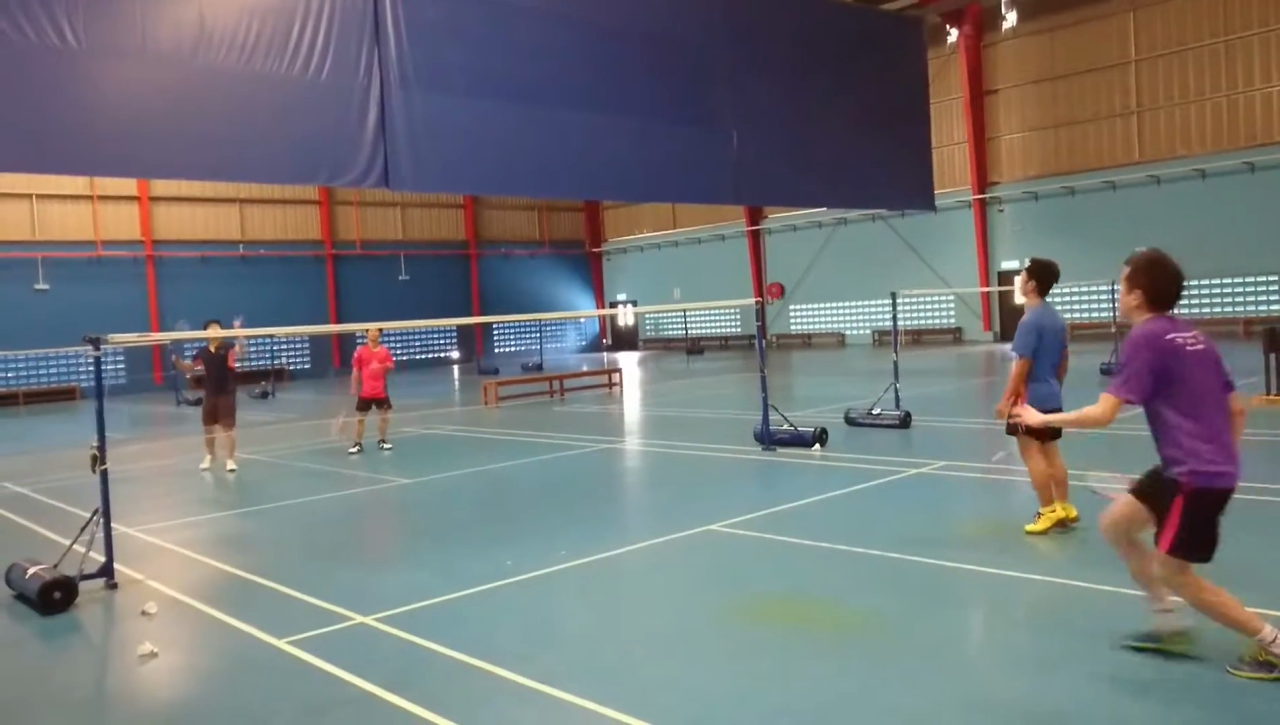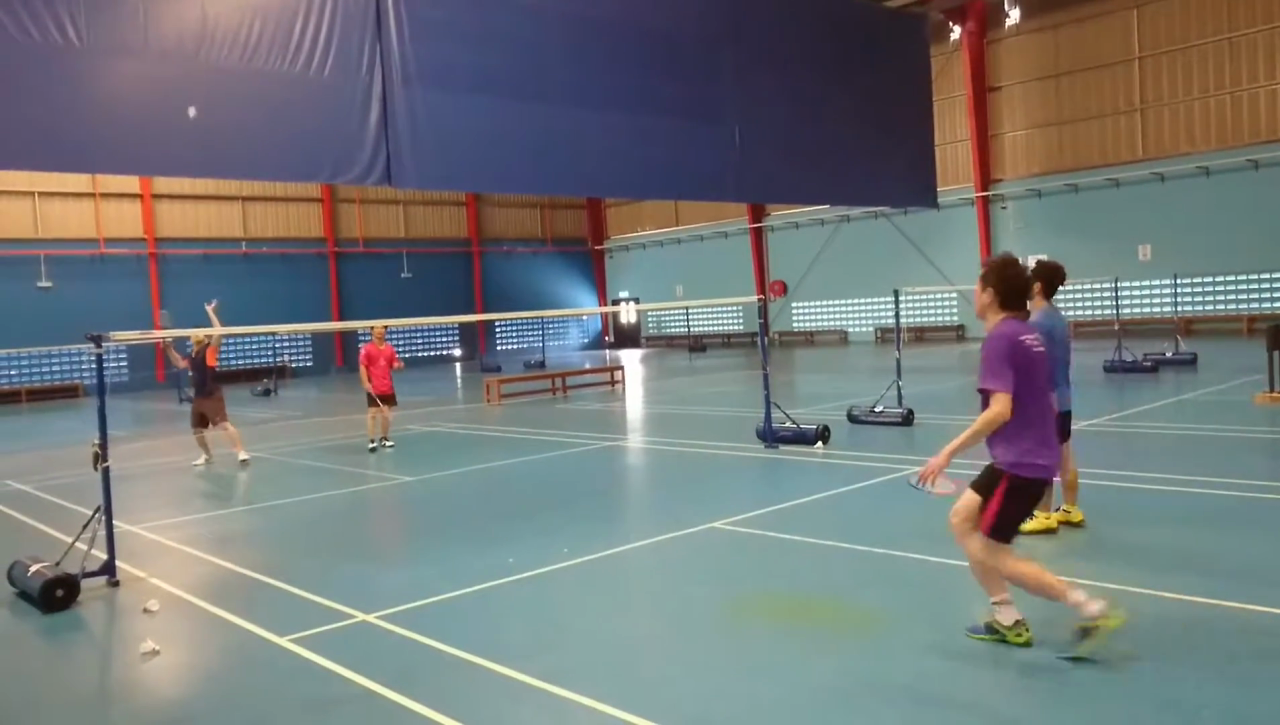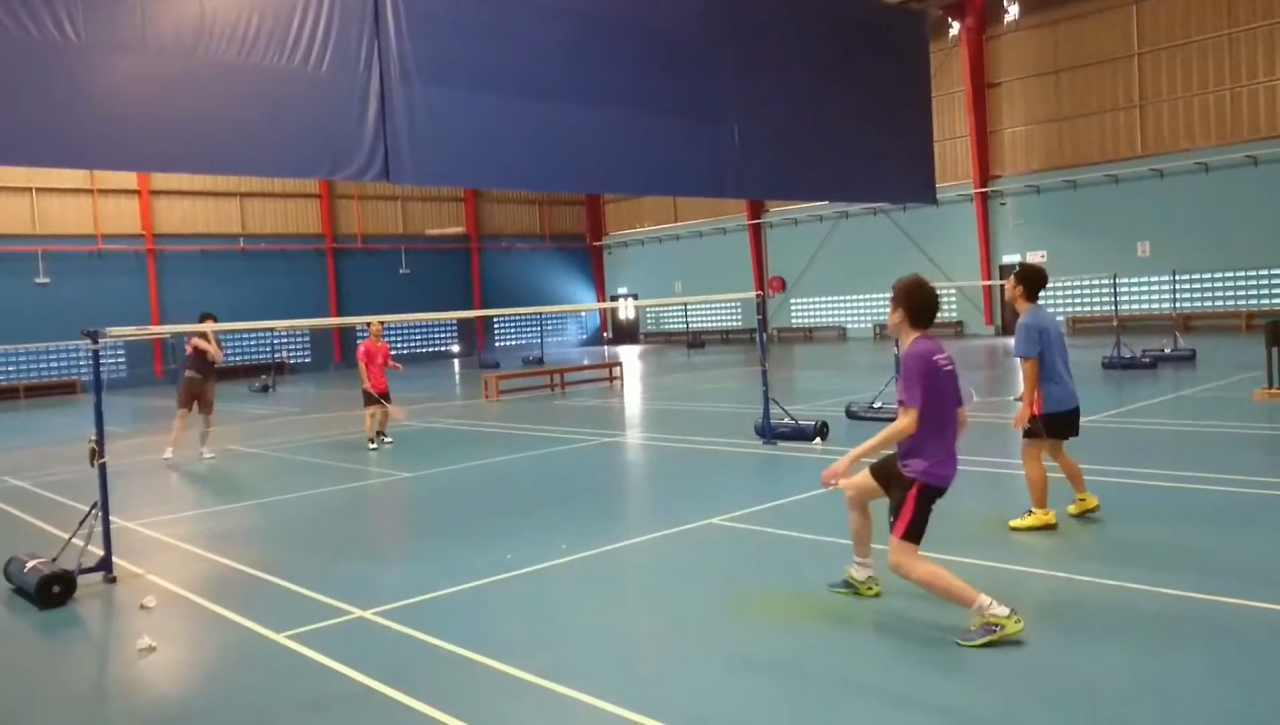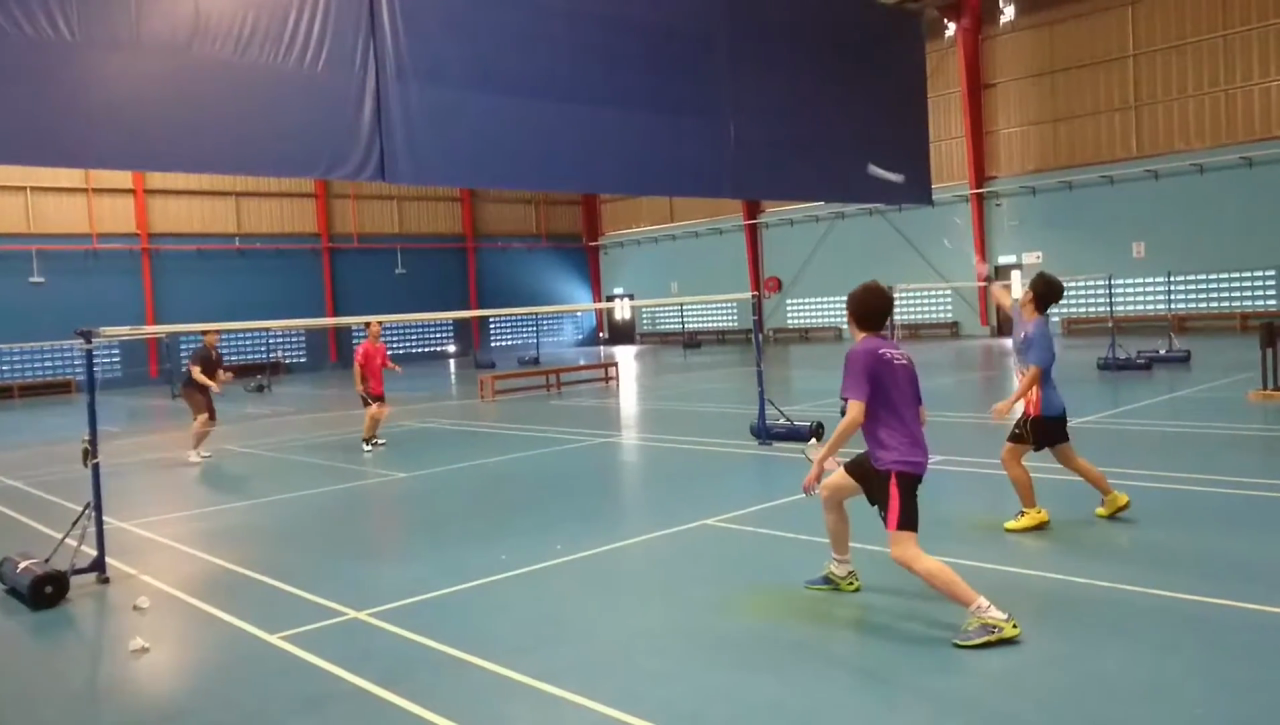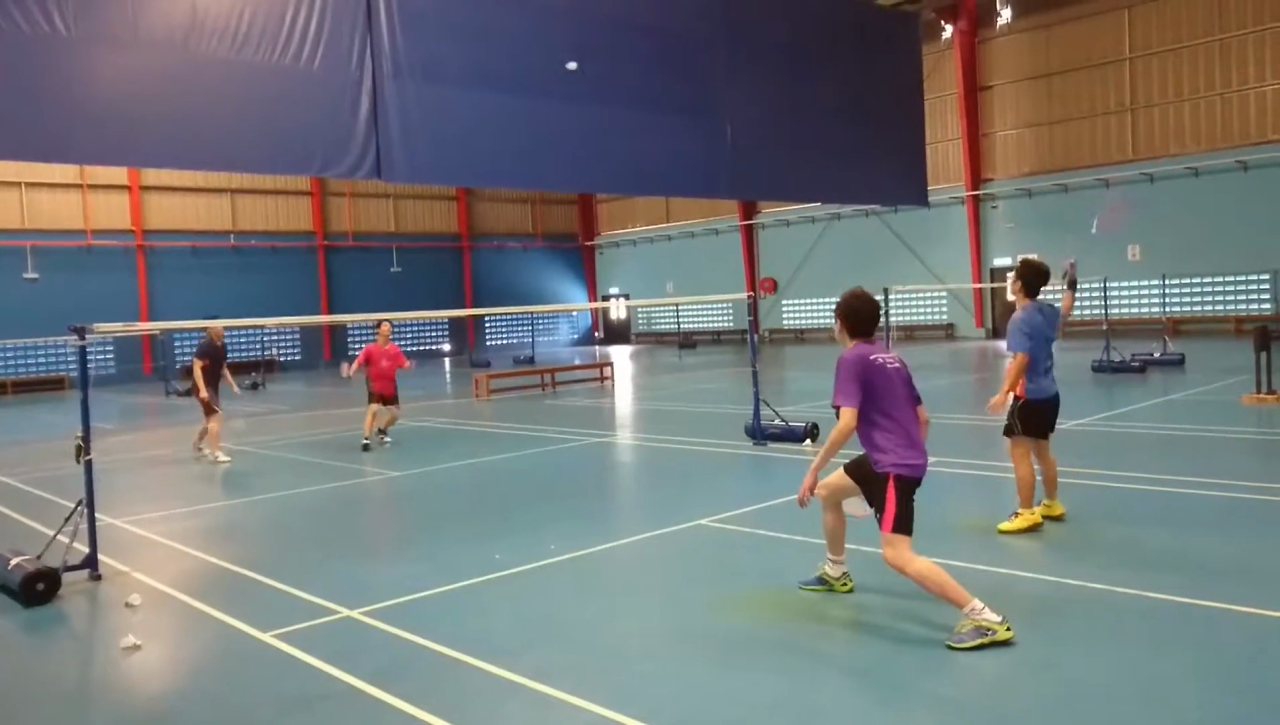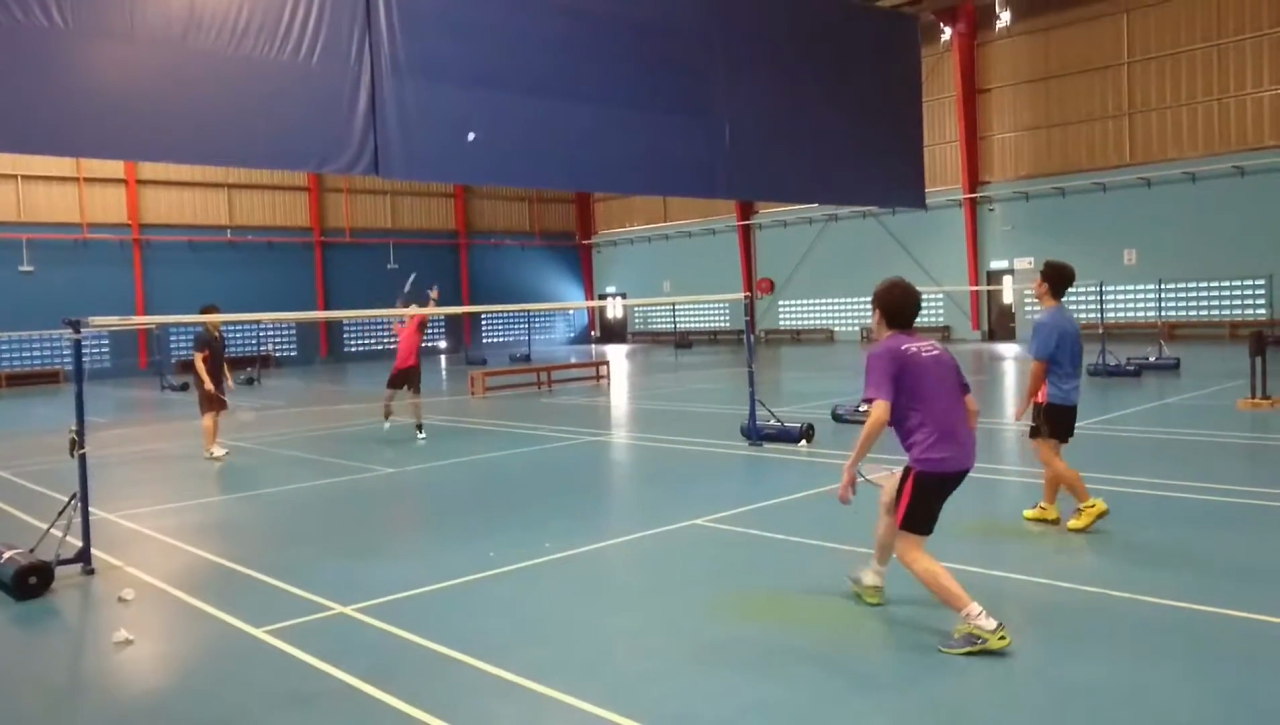
dt=0.4s
person 1, frame 1
left shoulder: (1144, 338)
right shoulder: (1190, 336)
left elbow: (1104, 413)
right elbow: (1236, 408)
left wrist: (1043, 420)
right wrist: (1222, 454)
left hip: (1197, 474)
right hip: (1195, 469)
left knee: (1173, 571)
right knee: (1113, 525)
right ankle: (1170, 624)
person 1, frame 2
left shoulder: (1000, 338)
right shoulder: (1029, 335)
left elbow: (1001, 410)
right elbow: (1048, 404)
left wrist: (947, 453)
left hip: (1020, 463)
right hip: (1033, 458)
left knee: (988, 553)
right knee: (960, 520)
left ankle: (1089, 608)
right ankle: (1007, 619)
person 1, frame 3
left shoulder: (915, 355)
right shoulder: (937, 352)
left elbow: (907, 423)
right elbow: (960, 418)
left wrist: (850, 458)
left hip: (922, 470)
right hip: (914, 463)
left knee: (901, 560)
right knee: (853, 491)
left ankle: (997, 615)
right ankle: (861, 575)
person 1, frame 4
left shoulder: (860, 353)
right shoulder: (897, 353)
left elbow: (855, 416)
right elbow: (920, 416)
left wrist: (820, 460)
left hip: (896, 462)
right hip: (886, 455)
left knee: (905, 553)
right knee: (829, 492)
left ankle: (991, 617)
right ankle: (842, 572)
person 1, frame 5
left shoulder: (852, 360)
right shoulder: (891, 358)
left elbow: (847, 423)
right elbow: (923, 418)
left wrist: (813, 469)
left hip: (894, 465)
right hip: (884, 458)
left knee: (898, 555)
right knee: (827, 492)
left ankle: (985, 618)
right ankle: (836, 572)
person 1, frame 6
left shoulder: (883, 352)
right shoulder: (936, 349)
left elbow: (879, 417)
right elbow: (972, 407)
left wrist: (851, 466)
left hip: (929, 459)
right hip: (959, 456)
left knee: (909, 551)
right knee: (890, 501)
left ankle: (983, 625)
right ankle: (872, 580)
person 2, frame 1
left shoulder: (1031, 319)
right shoulder: (1056, 318)
left elbow: (1023, 364)
right elbow: (1063, 361)
left wrist: (1007, 399)
left hip: (1031, 397)
right hip: (1052, 397)
left knee: (1031, 455)
right knee: (1051, 454)
left ankle: (1049, 511)
right ankle: (1064, 507)
person 2, frame 2
left shoulder: (1039, 320)
right shoulder: (1057, 317)
right hip: (1061, 399)
right knee: (1063, 456)
left ankle: (1043, 517)
right ankle: (1071, 510)
person 2, frame 3
left shoulder: (1027, 322)
right shoulder: (1045, 317)
left elbow: (1031, 366)
left wrist: (1026, 404)
right wrist: (1028, 396)
left hip: (1047, 401)
right hip: (1066, 398)
left knee: (1031, 455)
right knee: (1056, 451)
left ankle: (1041, 513)
right ankle: (1084, 498)
person 2, frame 4
left shoulder: (1036, 331)
right shoulder: (1026, 321)
left elbow: (1034, 372)
right elbow: (1005, 301)
left wrist: (1011, 401)
right wrist: (988, 278)
left hip: (1040, 407)
right hip: (1052, 406)
left knee: (1010, 457)
right knee: (1069, 459)
left ankle: (1033, 513)
right ankle: (1113, 498)
person 2, frame 5
left shoulder: (1021, 319)
right shoulder: (1047, 312)
left elbow: (1022, 360)
right elbow: (1066, 310)
left wrist: (1004, 392)
right wrist: (1071, 285)
left hip: (1029, 394)
right hip: (1049, 393)
left knee: (1020, 453)
right knee: (1043, 451)
left ankle: (1027, 513)
right ankle: (1052, 504)
person 2, frame 6
left shoulder: (1045, 321)
right shoulder: (1069, 319)
left elbow: (1039, 367)
left wrist: (1026, 400)
left hip: (1051, 398)
right hip: (1068, 397)
left knee: (1048, 456)
right knee: (1052, 454)
left ankle: (1089, 505)
right ankle: (1047, 507)
